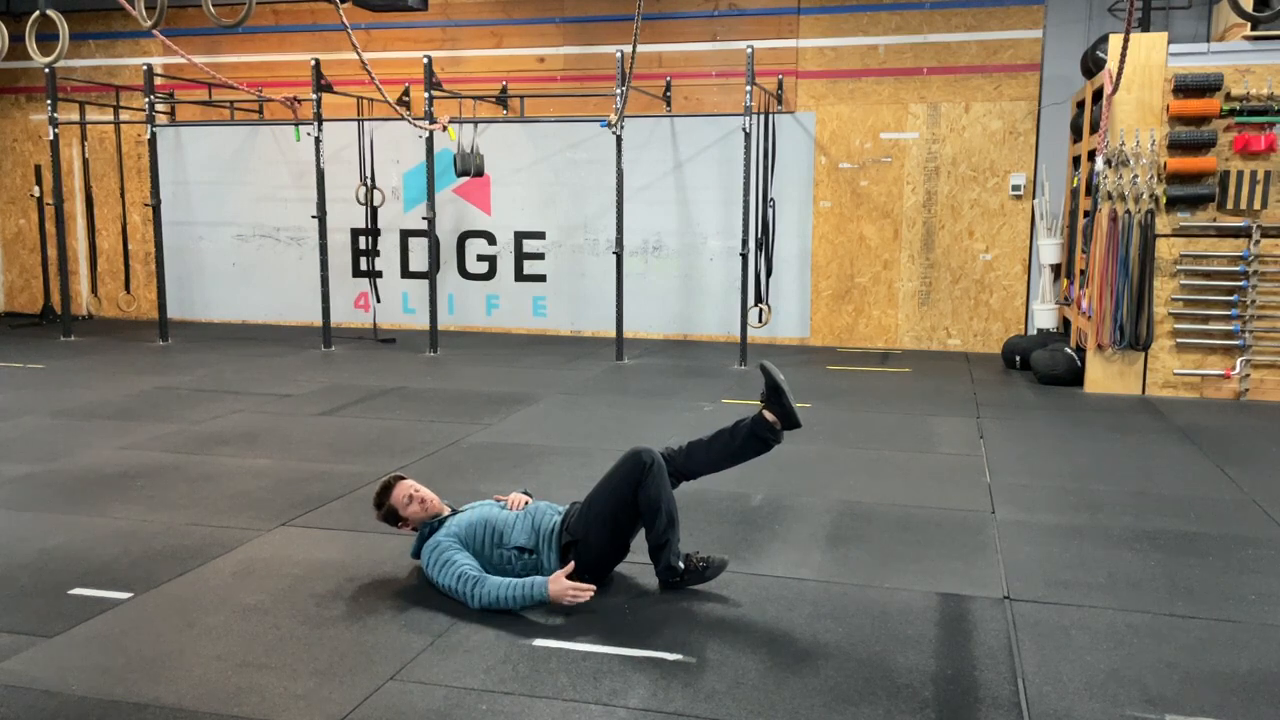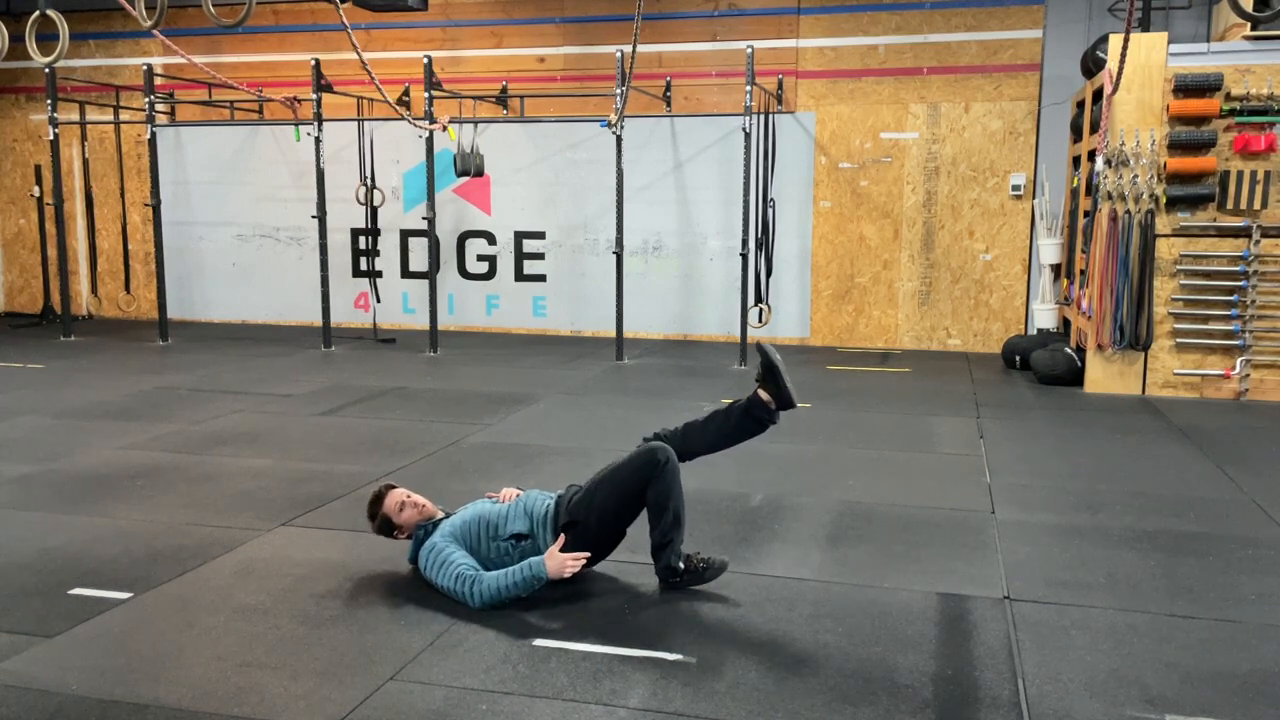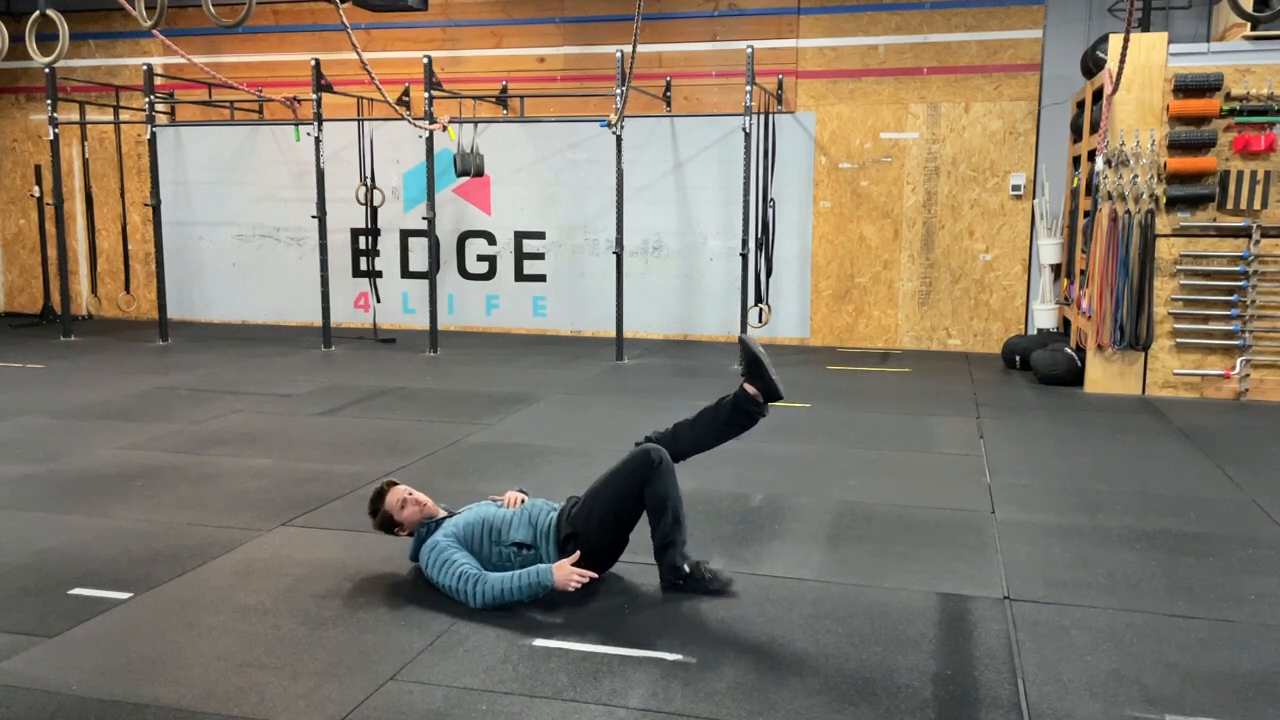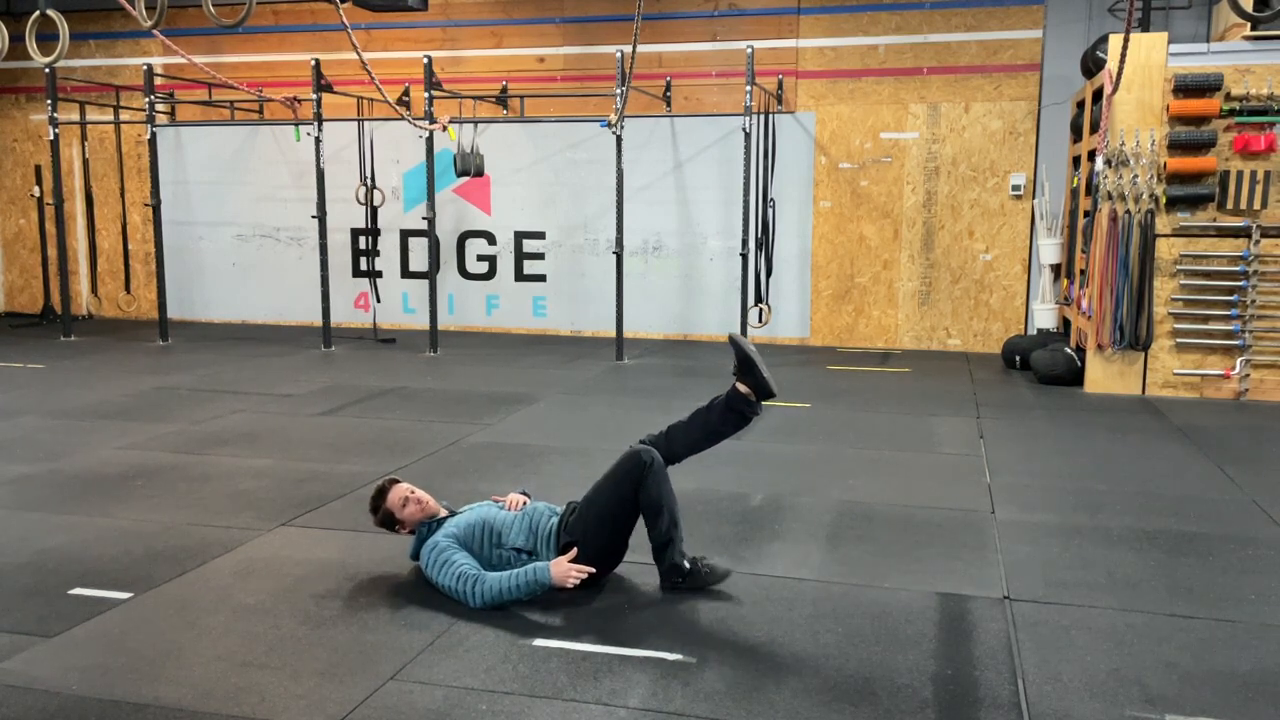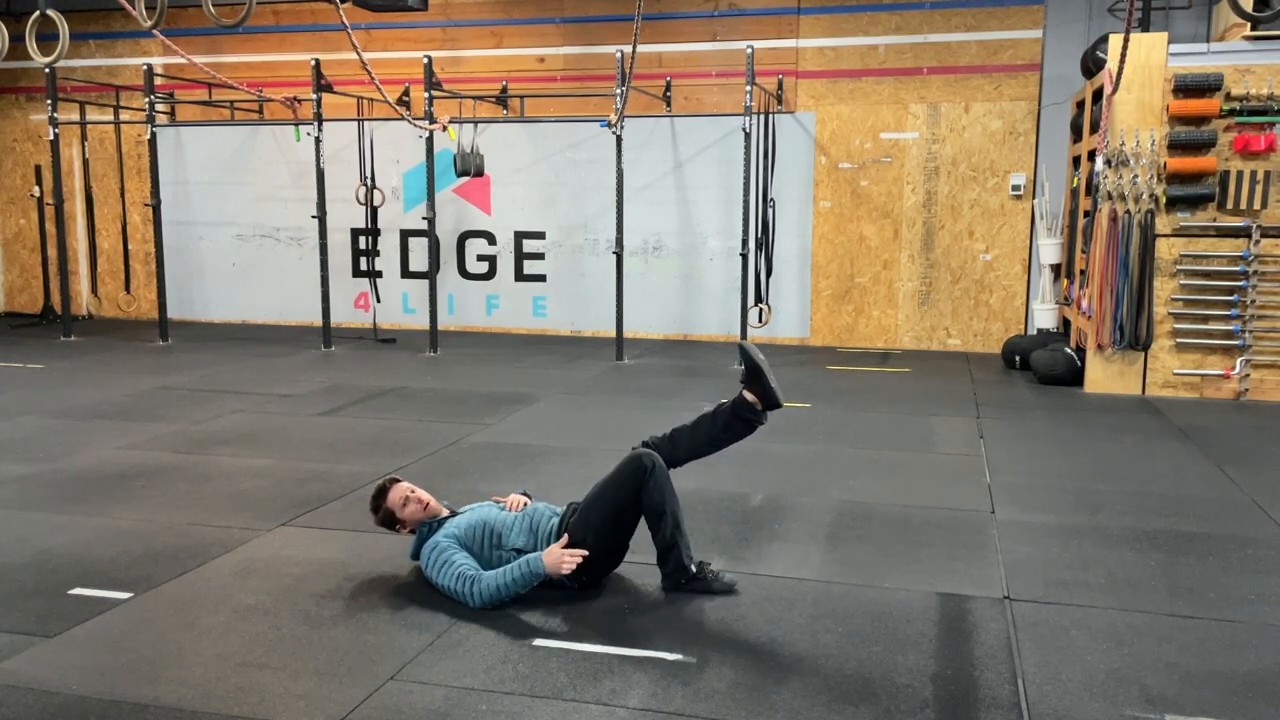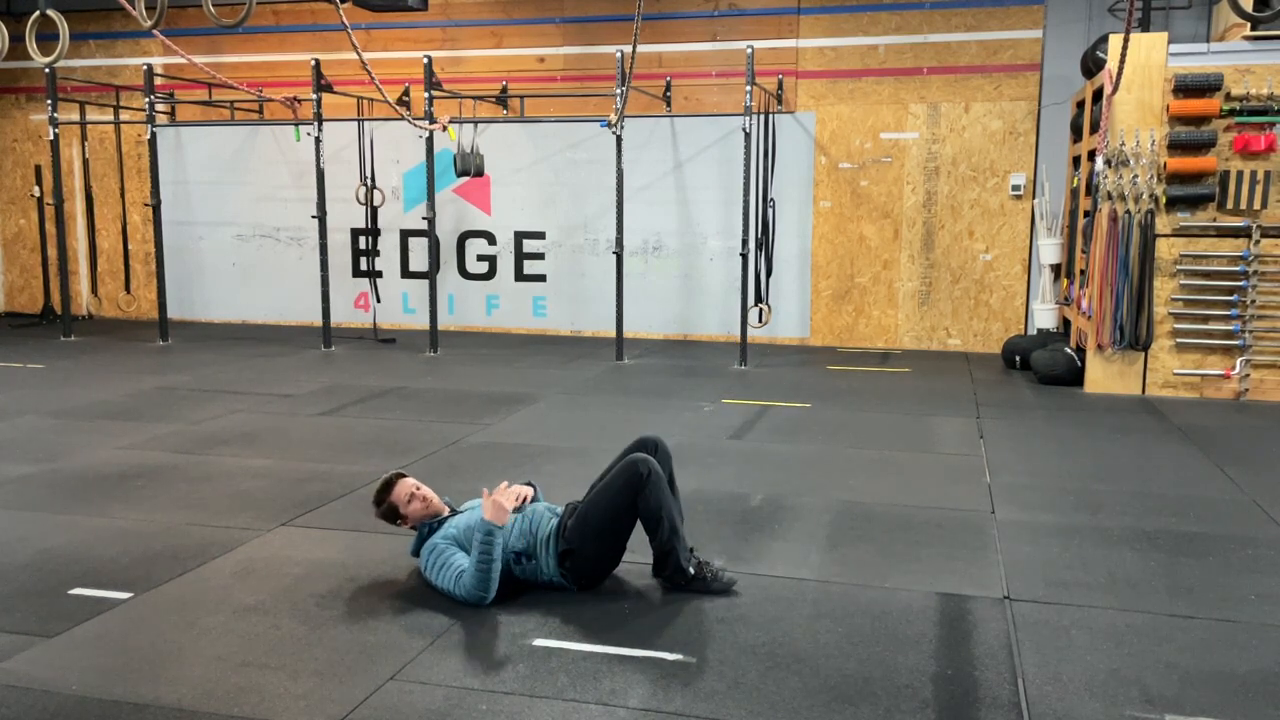
dt=0.7s
person 1, frame 1
left shoulder: (469, 510)
right shoulder: (438, 549)
right elbow: (477, 590)
left wrist: (521, 496)
right wrist: (543, 588)
left hip: (571, 523)
right hip: (577, 551)
left knee: (669, 462)
right knee: (642, 461)
left ankle: (769, 421)
right ankle: (672, 569)
person 1, frame 2
left shoulder: (460, 517)
right shoulder: (435, 551)
right elbow: (476, 589)
left wrist: (513, 492)
right wrist: (540, 568)
left hip: (567, 507)
right hip: (573, 533)
left knee: (664, 444)
right knee: (657, 458)
left ankle: (764, 402)
right ankle: (673, 567)
person 1, frame 3
left shoulder: (464, 514)
right shoulder: (436, 550)
right elbow: (478, 590)
left wrist: (515, 493)
right wrist: (546, 576)
left hip: (570, 518)
right hip: (575, 546)
left knee: (655, 447)
right knee: (651, 459)
left ankle: (751, 396)
right ankle: (677, 571)
person 1, frame 4
left shoulder: (465, 514)
right shoulder: (437, 550)
right elbow: (478, 590)
left wrist: (519, 496)
right wrist: (544, 575)
left hip: (571, 522)
right hip: (577, 552)
left knee: (652, 449)
right knee: (643, 462)
left ankle: (744, 395)
right ankle: (675, 569)
person 1, frame 5
left shoulder: (464, 515)
right shoulder: (436, 551)
right elbow: (479, 591)
left wrist: (519, 497)
right wrist: (540, 564)
left hip: (569, 525)
right hip: (578, 559)
left knee: (649, 453)
right knee: (644, 465)
left ankle: (750, 405)
right ankle: (681, 574)
person 1, frame 6
left shoulder: (466, 509)
right shoulder: (435, 550)
right elbow: (478, 591)
left wrist: (525, 489)
right wrist: (493, 525)
left hip: (568, 521)
right hip: (573, 557)
left knee: (650, 447)
right knee: (641, 469)
left ankle: (677, 555)
right ankle: (681, 572)
